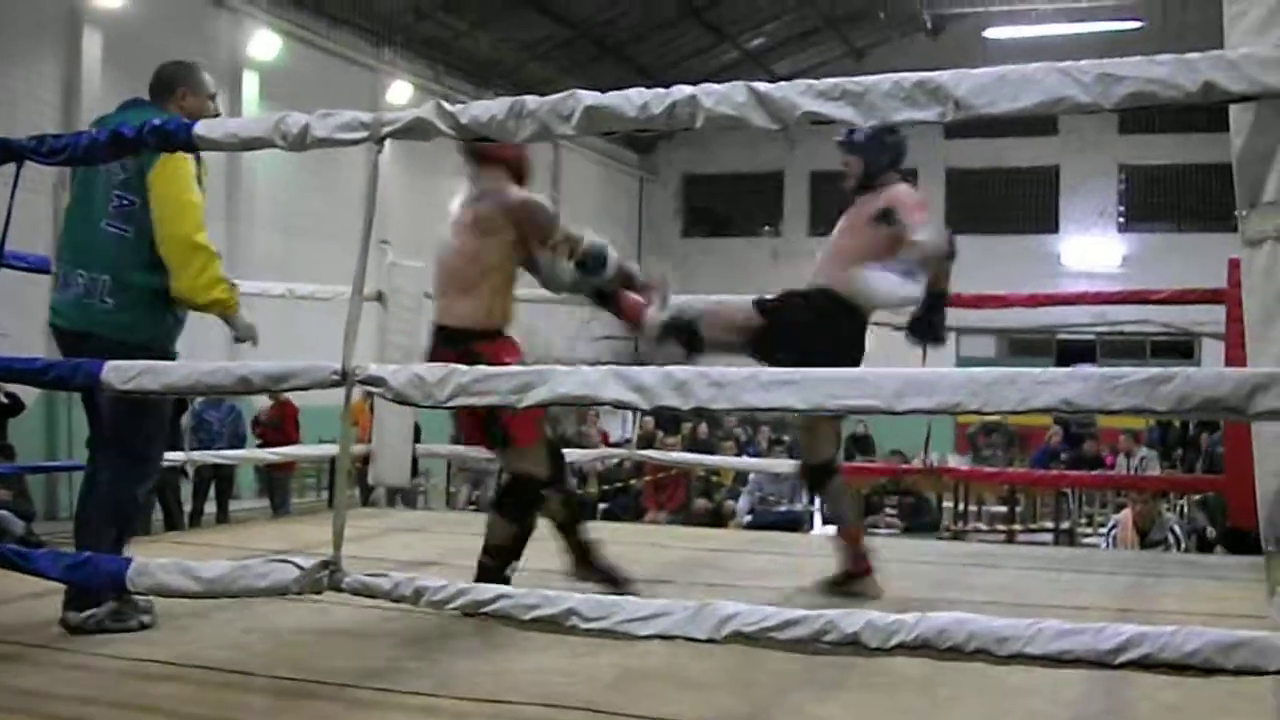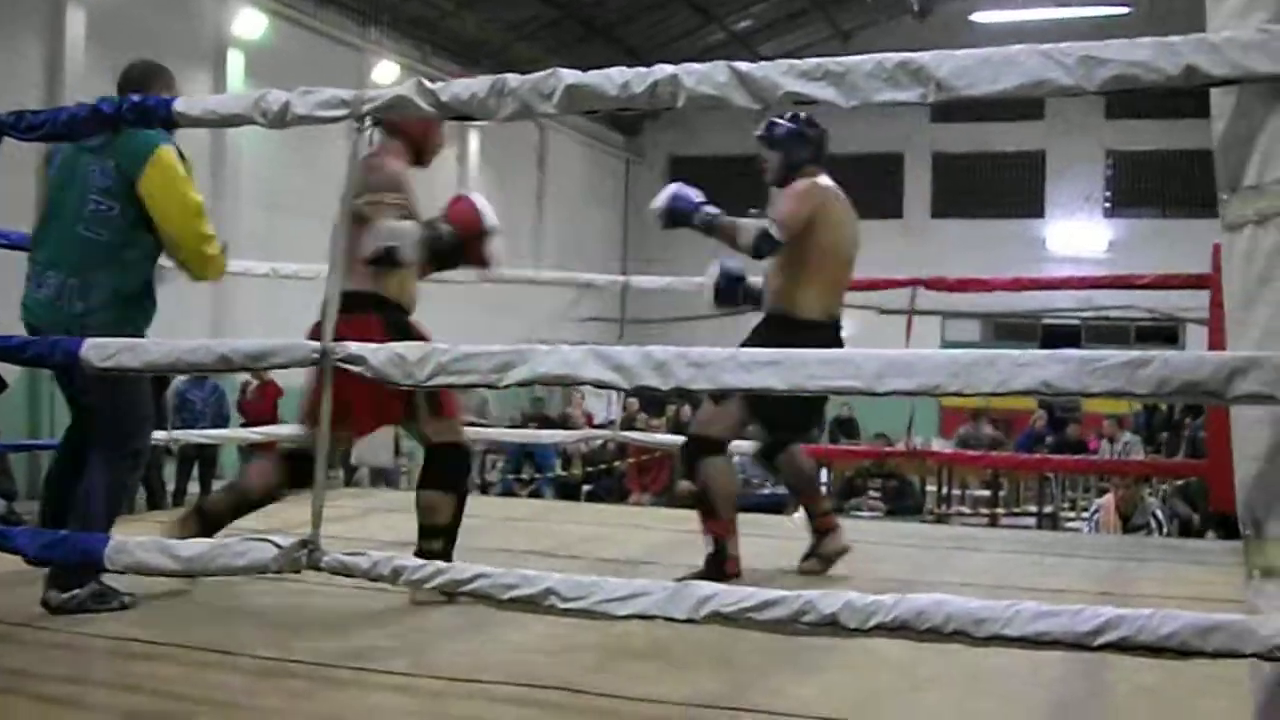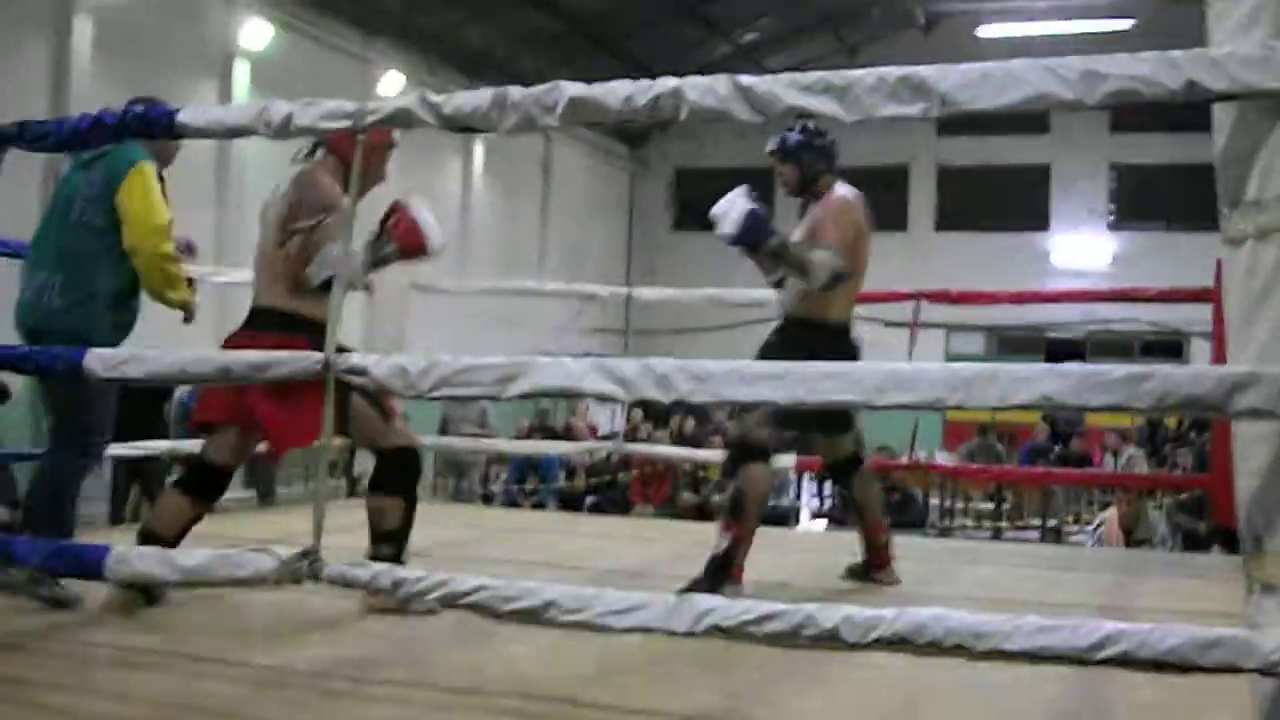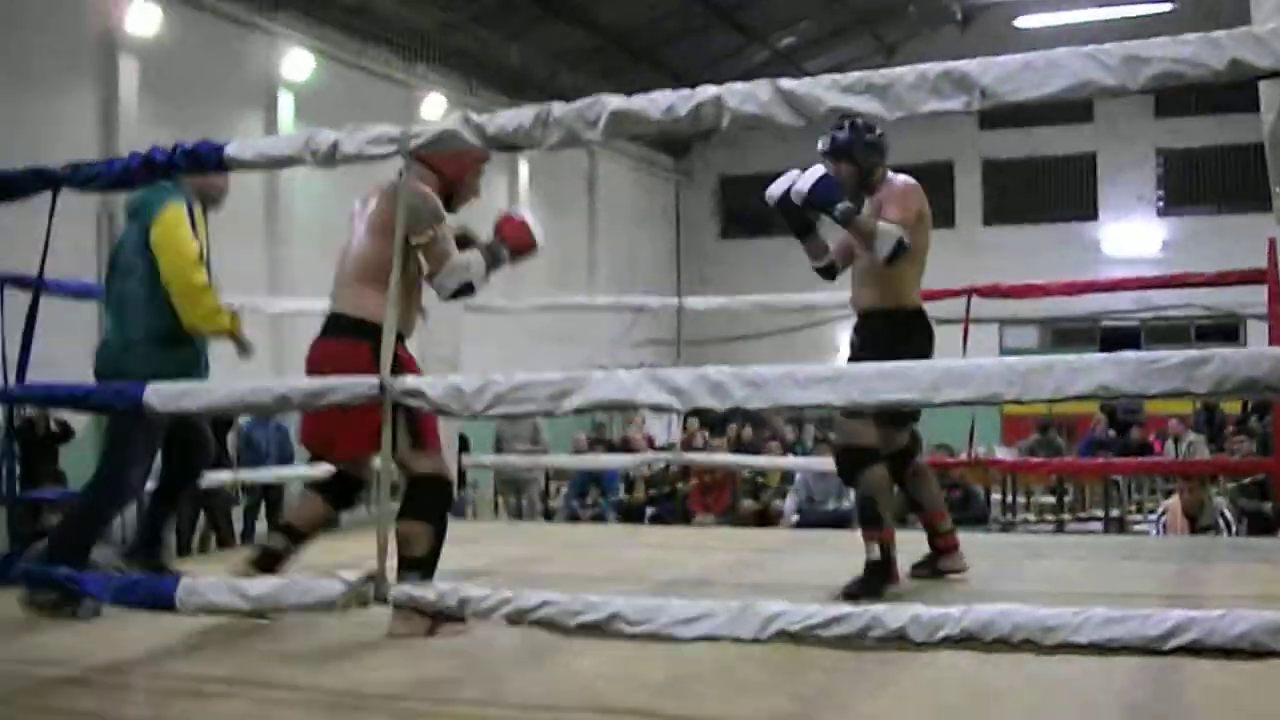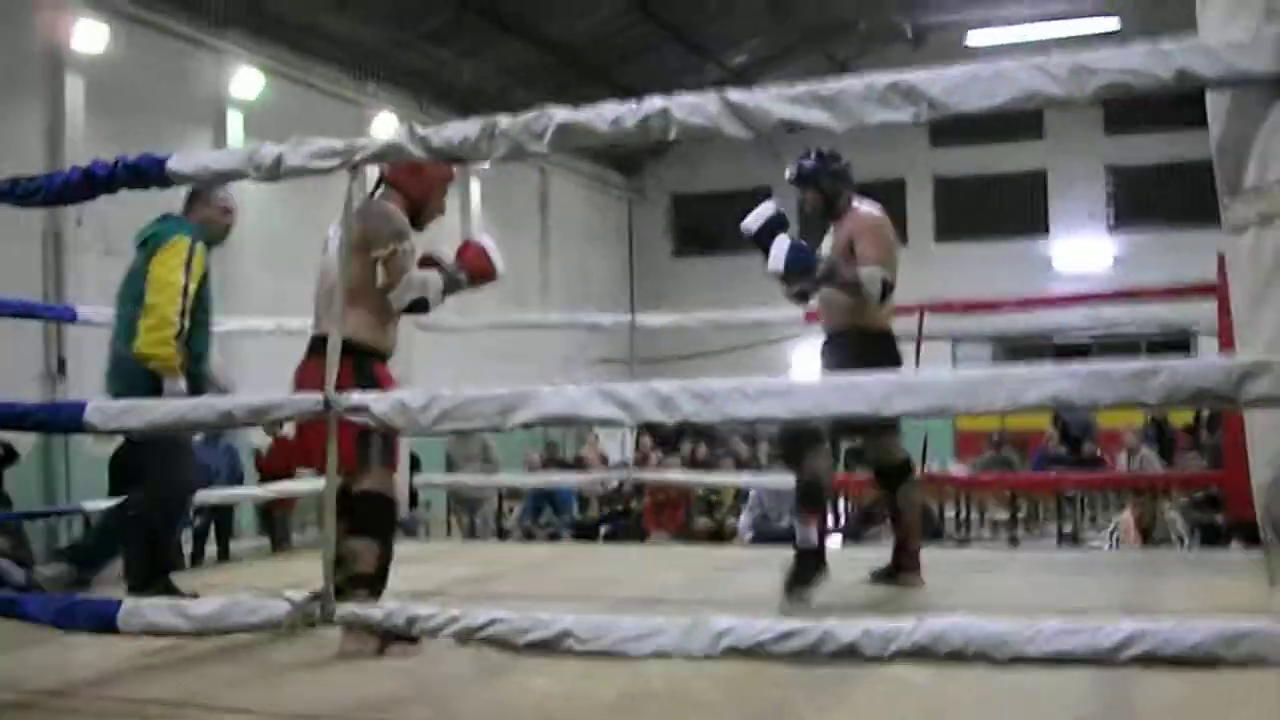
dt=0.3s
person 1, frame 1
right shoulder: (170, 146)
left elbow: (76, 231)
right elbow: (186, 244)
right wrist: (227, 308)
left hip: (79, 317)
right hip: (131, 325)
left knee: (110, 452)
right knee: (133, 461)
left ankle: (94, 584)
right ankle: (91, 598)
person 1, frame 2
left shoulder: (71, 147)
right shoulder: (150, 149)
left elbow: (54, 223)
right elbow: (193, 238)
right wrist: (213, 262)
left hip: (49, 312)
right hip: (101, 322)
left knee: (90, 427)
right knee: (121, 446)
right ankle: (73, 579)
person 1, frame 3
left shoulder: (90, 165)
right shoulder: (135, 167)
right elbow: (152, 253)
left wrist: (165, 250)
right wrist: (182, 294)
left hip: (47, 314)
right hip: (79, 323)
left knee: (71, 435)
right knee: (82, 441)
person 1, frame 4
left shoulder: (147, 215)
right shoulder: (174, 209)
right elbow: (189, 284)
right wrist: (231, 326)
left hip: (160, 366)
right hip: (147, 367)
left knee: (190, 453)
right knee: (121, 476)
left ankle: (146, 553)
right ankle: (51, 579)
person 1, frame 5
left shoulder: (160, 245)
right shoulder: (182, 244)
right elbow: (161, 309)
left wrist: (204, 377)
right wrist: (172, 372)
left hip: (139, 384)
right hip: (156, 385)
left knee: (169, 482)
right knee: (171, 487)
left ankle: (149, 579)
right ankle: (74, 565)
person 2, frame 1
left shoulder: (475, 201)
right shoulder: (515, 204)
left elbow: (551, 273)
right elbow: (582, 256)
left wrist: (612, 298)
right wrist: (629, 281)
left hip: (483, 349)
right hip: (472, 353)
left knee: (544, 456)
right knee: (530, 474)
left ankle: (585, 557)
right ankle: (488, 581)
person 2, frame 2
left shoulder: (382, 172)
right shoulder: (386, 168)
right elbow: (382, 248)
left wrist: (456, 249)
right wrist: (445, 229)
left hip: (347, 325)
right hip: (376, 326)
left knee: (303, 456)
right knee: (449, 445)
left ankle: (193, 529)
right ankle: (433, 568)
person 2, frame 3
left shoulder: (288, 191)
right shoulder: (320, 186)
right elbow: (324, 272)
left wrist: (380, 240)
right wrist: (388, 246)
left hip: (259, 339)
right hip: (296, 343)
left knee: (210, 470)
right knee: (398, 450)
left ankle: (135, 577)
person 2, frame 4
left shoulder: (378, 198)
right shoulder: (416, 198)
right elbow: (453, 280)
left wrist: (461, 252)
right wrist: (499, 250)
left hip: (334, 345)
right hip: (368, 353)
left knee: (350, 474)
right knee: (430, 477)
left ankle: (264, 565)
right ankle: (414, 605)
person 2, frame 5
left shoulder: (352, 221)
right shoulder: (383, 217)
right elbow: (409, 295)
left wrist: (434, 274)
right wrist: (460, 274)
left hip: (326, 363)
right hip: (353, 368)
left knee: (355, 487)
right knee: (375, 492)
left ankle: (342, 601)
right ankle: (364, 625)
person 3, frame 1
left shoulder: (898, 197)
right shoulder: (872, 204)
left elbow: (937, 242)
right elbow: (911, 265)
left wrist: (907, 270)
right wrist: (933, 307)
left hip: (820, 319)
right hip: (837, 329)
left knee: (709, 327)
right knee: (817, 463)
right ankle: (857, 569)
person 3, frame 2
left shoulder: (805, 193)
right shoulder: (841, 207)
left elbow: (760, 241)
left wrist: (701, 214)
right wrist: (761, 294)
left hip: (788, 338)
right hip: (822, 342)
left knee: (705, 437)
right knee: (780, 443)
left ankle: (723, 563)
right ankle: (826, 532)
person 3, frame 3
left shoulder: (838, 204)
right shoulder: (827, 207)
left elbow: (827, 276)
right elbow: (791, 280)
left wrist: (769, 239)
right wrist: (758, 244)
left hip: (808, 342)
right hip: (831, 345)
left knee: (751, 441)
right knee: (844, 456)
left ankle: (726, 569)
right ankle: (879, 560)
person 3, frame 4
left shoulder: (901, 191)
right shoulder: (870, 203)
left elbow: (891, 249)
right elbow: (829, 267)
left wrist: (838, 207)
right wrist: (803, 225)
left hip: (894, 331)
right hip: (881, 332)
left knee: (856, 442)
right knee: (897, 445)
left ankle: (881, 565)
right ankle: (945, 550)
person 3, frame 5
left shoulder: (866, 220)
right shoulder: (838, 230)
left elbow: (880, 288)
right elbow: (801, 292)
left wrist: (820, 266)
right wrist: (776, 248)
left hip: (864, 350)
right hip: (850, 351)
left knee: (805, 429)
right knee: (889, 459)
left ankle: (812, 548)
right ankle: (906, 563)
